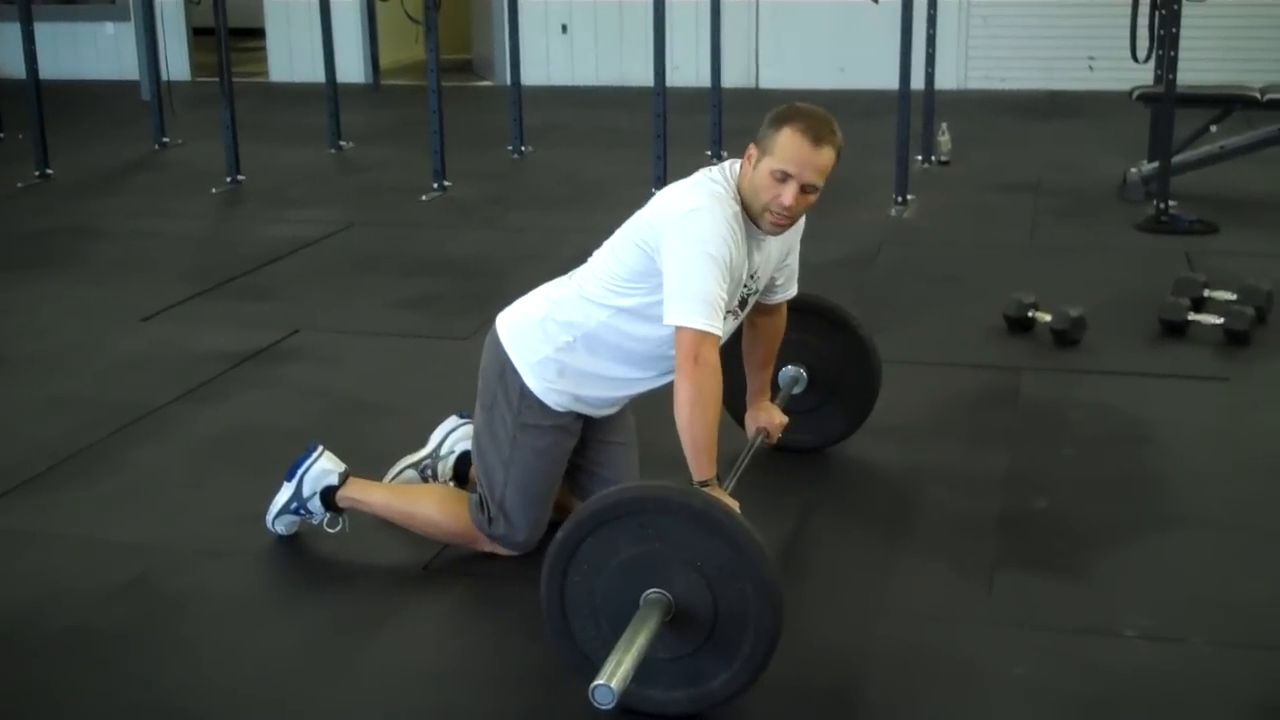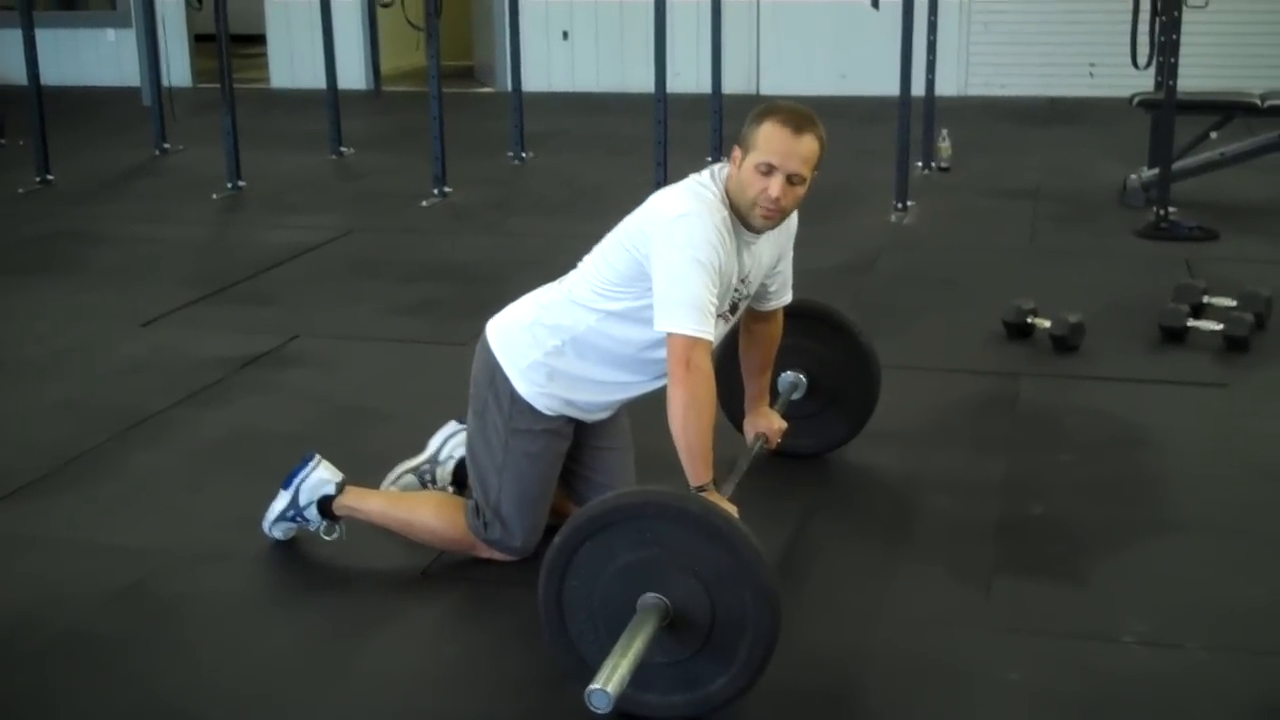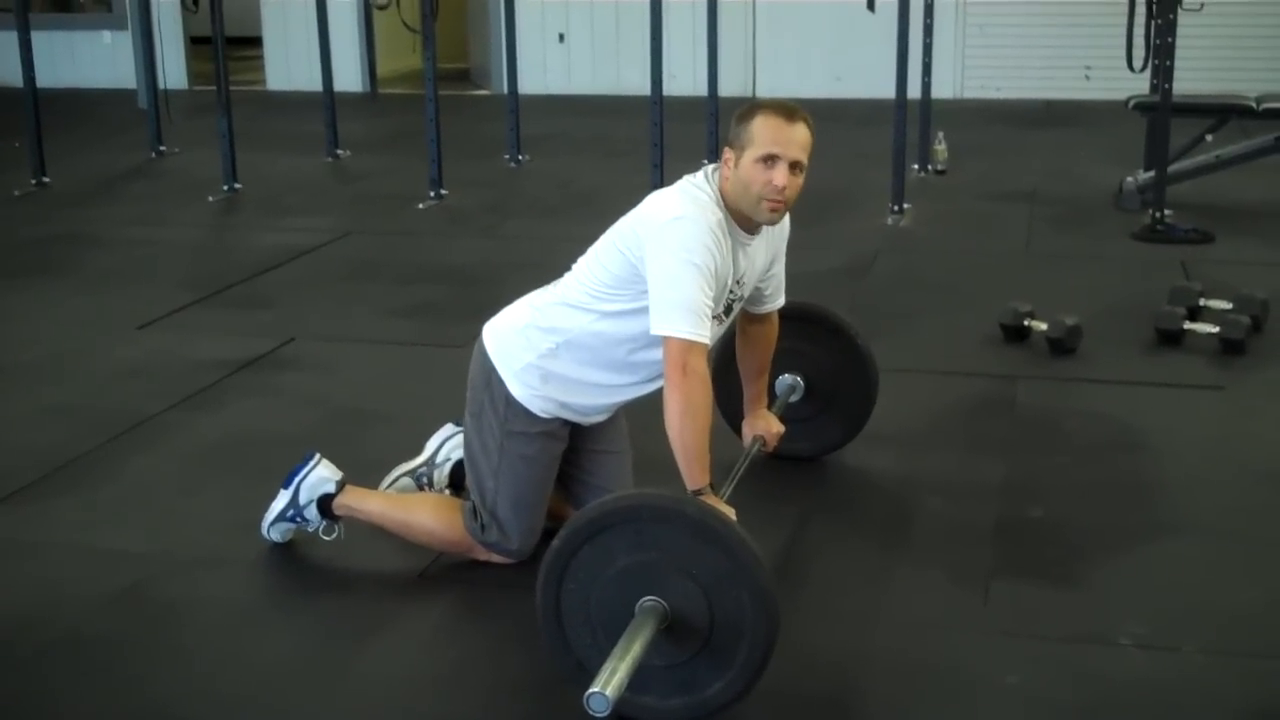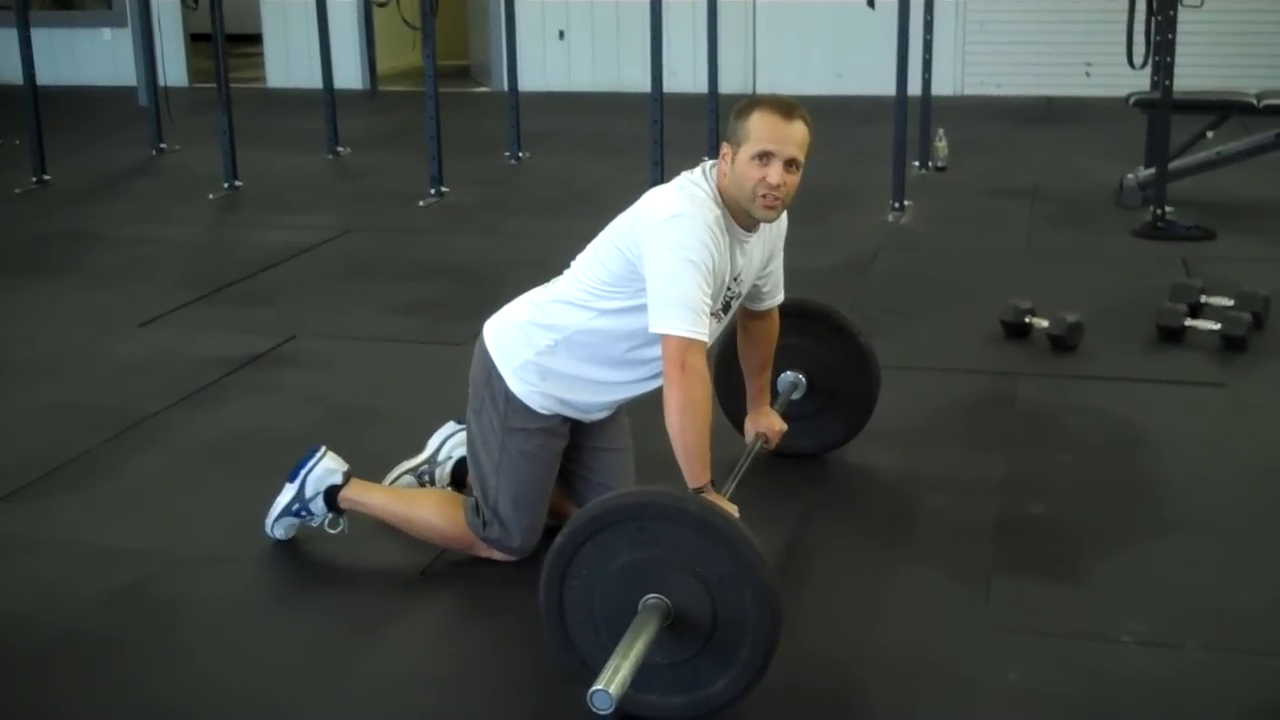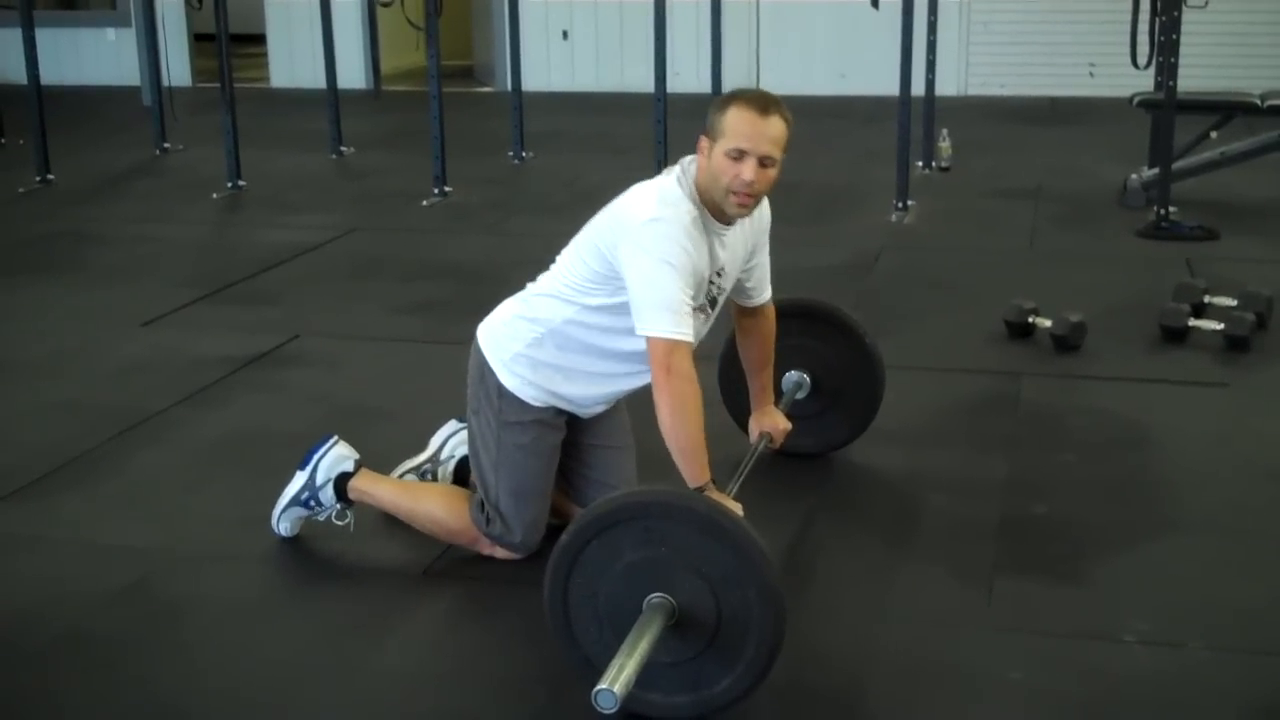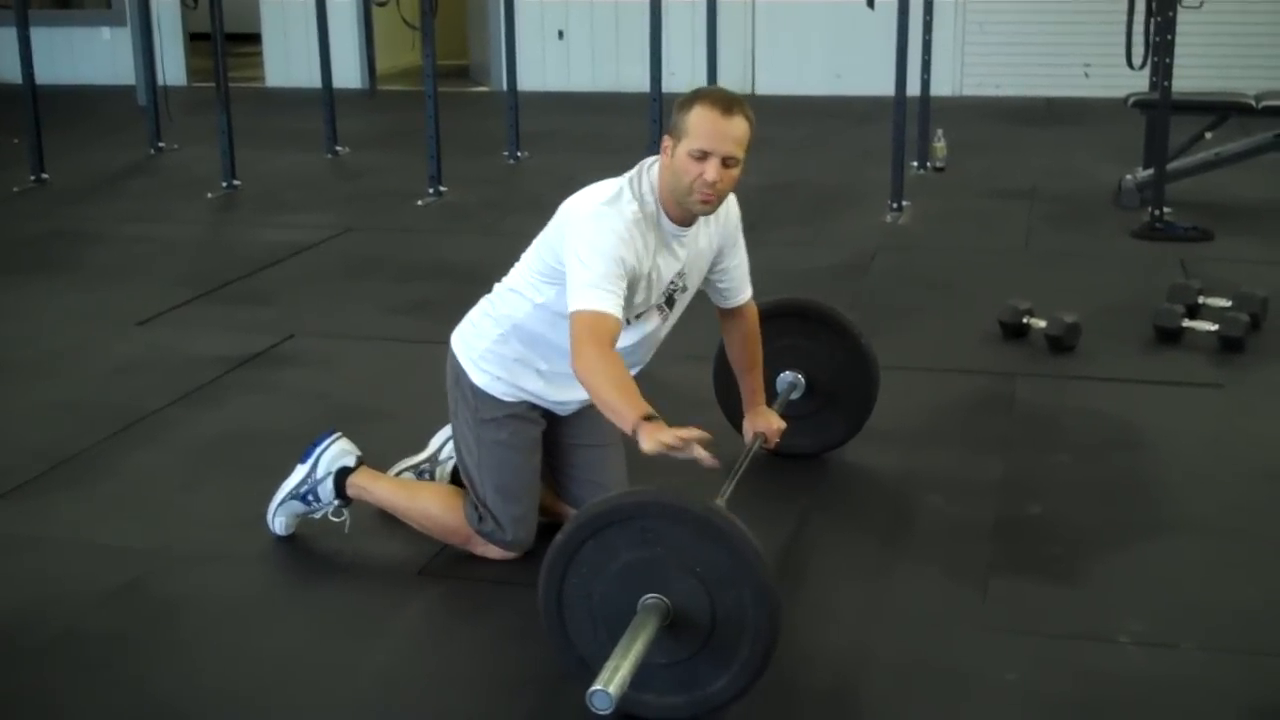
dt=0.4s
person 1, frame 1
left shoulder: (782, 212)
right shoulder: (702, 217)
left elbow: (768, 306)
right elbow: (696, 358)
left wrist: (759, 400)
right wrist: (706, 488)
left hip: (593, 378)
right hip: (540, 367)
right knee: (507, 536)
left ankle: (465, 455)
right ankle: (333, 487)
person 1, frame 2
left shoulder: (774, 217)
right shoulder: (691, 222)
left elbow: (763, 312)
right elbow: (688, 365)
left wrist: (757, 407)
right wrist: (704, 493)
left hip: (588, 386)
right hip: (532, 372)
right knee: (504, 541)
left ankle: (463, 459)
right ankle: (329, 494)
person 1, frame 3
left shoulder: (769, 219)
right shoulder: (686, 225)
left elbow: (759, 314)
right elbow: (685, 369)
left wrist: (755, 409)
right wrist: (700, 496)
left hip: (583, 387)
right hip: (529, 375)
right knee: (502, 544)
left ankle: (461, 461)
right ankle: (328, 494)
person 1, frame 4
left shoulder: (766, 216)
right shoulder: (683, 222)
left elbow: (759, 310)
right elbow: (684, 368)
left wrist: (759, 407)
right wrist: (702, 493)
left hip: (586, 385)
right hip: (529, 373)
right knee: (504, 542)
left ankle: (462, 461)
right ankle: (334, 487)
person 1, frame 5
left shoulder: (748, 209)
right shoulder: (660, 223)
left elbow: (754, 308)
right elbow: (670, 370)
left wrist: (762, 405)
right wrist: (703, 492)
left hip: (585, 384)
right hip: (523, 371)
right knee: (508, 539)
left ankle: (468, 457)
right ankle: (345, 478)
person 1, frame 6
left shoulder: (720, 211)
right shoulder: (609, 218)
left elbow: (737, 309)
right elbow: (590, 350)
left wrist: (755, 406)
right wrist: (647, 426)
left hip: (567, 385)
right hip: (500, 372)
right knee: (503, 541)
left ankle: (463, 462)
right ankle: (343, 475)
